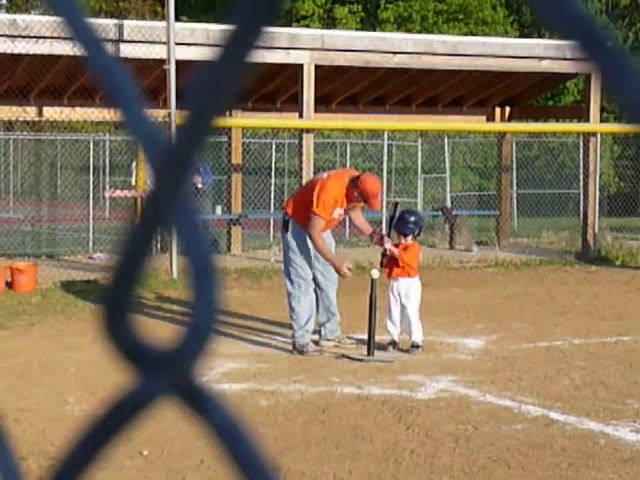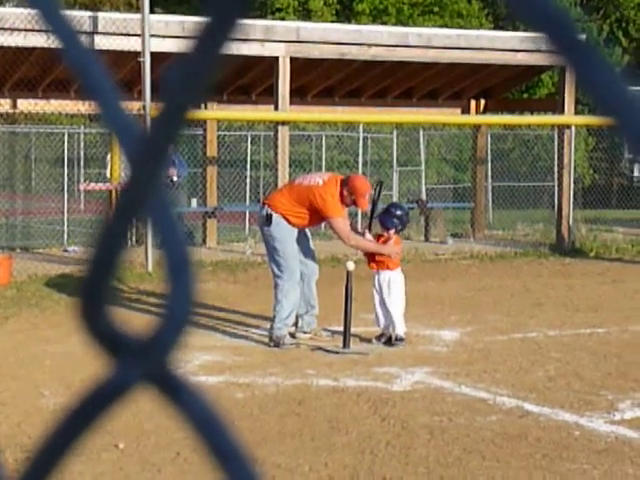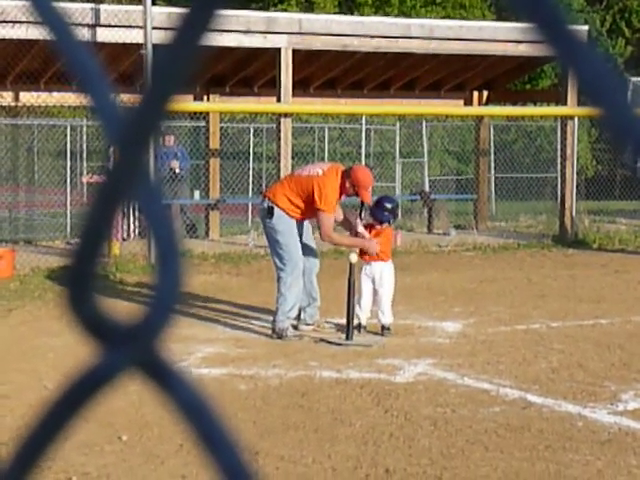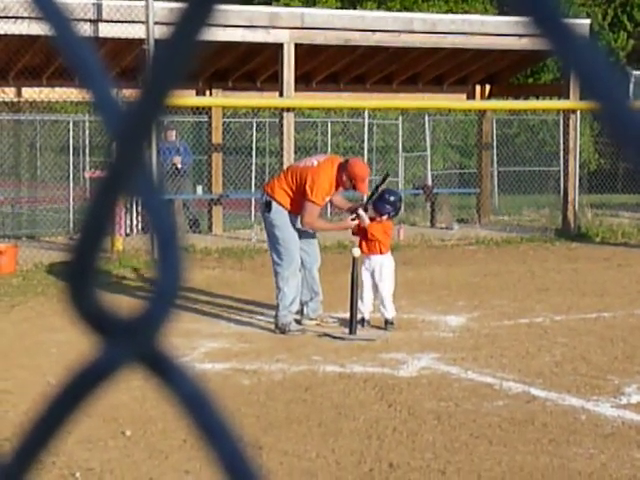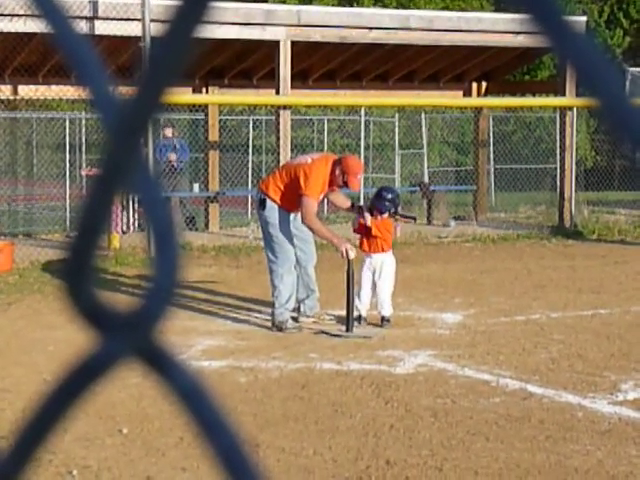
dt=1s
person 1, frame 1
left shoulder: (358, 184)
right shoulder: (329, 190)
left elbow: (355, 212)
right elbow: (312, 232)
left wrist: (372, 234)
right wrist: (336, 263)
left hip: (321, 228)
right hip: (298, 225)
left knee: (327, 281)
right knee: (302, 282)
left ankle: (330, 334)
right ankle: (301, 341)
person 1, frame 2
left shoulder: (341, 186)
right shoulder: (327, 195)
left elbow: (344, 224)
right elbow: (348, 238)
left wrist: (368, 241)
right wrist: (383, 249)
left hip: (294, 219)
right hip: (275, 217)
left knee: (309, 271)
right knee: (290, 275)
left ankle: (306, 326)
right ankle: (278, 333)
person 1, frame 3
left shoulder: (340, 174)
right shoulder: (327, 187)
left elbow: (334, 210)
right elbow: (327, 235)
left wrist: (354, 228)
right wrist: (363, 244)
left hip: (295, 212)
right hip: (277, 210)
left knee: (309, 263)
right knee: (292, 266)
left ankle: (308, 318)
right ankle: (281, 326)
person 1, frame 4
left shoulder: (339, 166)
right shoulder: (321, 178)
left elbow: (333, 193)
right elbow: (308, 221)
left wrist: (351, 208)
right wrist: (342, 225)
left hip: (298, 206)
right hip: (278, 205)
left knee: (311, 260)
right knee: (290, 262)
left ankle: (311, 312)
right ankle: (284, 320)
person 1, frame 5
left shoulder: (334, 166)
right shoulder: (315, 173)
left elbow: (333, 193)
right elbow: (308, 218)
left wrist: (356, 208)
right wrist: (337, 240)
left hip: (294, 204)
right hip: (273, 202)
left knee: (307, 257)
right knee: (285, 260)
left ankle: (308, 309)
right ankle: (281, 318)
person 2, frame 1
left shoulder: (413, 247)
right shoulder: (395, 246)
left elbow: (403, 257)
right elbow: (385, 264)
left wrist: (392, 248)
right wrist: (387, 252)
left hip: (410, 284)
right hip: (394, 284)
left knee: (411, 313)
right knee: (393, 313)
left ankle: (416, 341)
right ankle: (394, 339)
person 2, frame 2
left shoulder: (394, 240)
right shoulder: (377, 238)
left elbow: (382, 253)
right elbow: (368, 253)
left hip: (392, 277)
right hip: (378, 276)
left knee: (394, 307)
right knee: (379, 306)
left ankle: (399, 335)
right ankle: (385, 332)
person 2, frame 3
left shoulder: (388, 231)
right shoulder: (367, 227)
left wrist: (364, 233)
left hip: (383, 268)
right hip: (367, 267)
left knee: (384, 297)
right knee: (364, 296)
left ankle: (386, 324)
right ankle: (361, 322)
person 2, frame 4
left shoulder: (386, 225)
right shoulder: (370, 220)
left elbow: (370, 228)
right elbow: (356, 230)
left wrist: (363, 215)
right wrist: (359, 217)
left hip: (383, 261)
right hip: (368, 260)
left knee: (384, 291)
right knee: (366, 290)
left ankle: (389, 318)
right ankle: (364, 317)
person 2, frame 5
left shoulder: (388, 223)
right shoulder: (371, 220)
left elbow: (369, 222)
right elbow: (356, 227)
left wrist: (365, 212)
right wrist: (360, 215)
left hip: (384, 260)
right hip: (369, 259)
left knee: (383, 290)
right knee: (364, 288)
left ankle: (385, 316)
right ankle: (361, 314)
